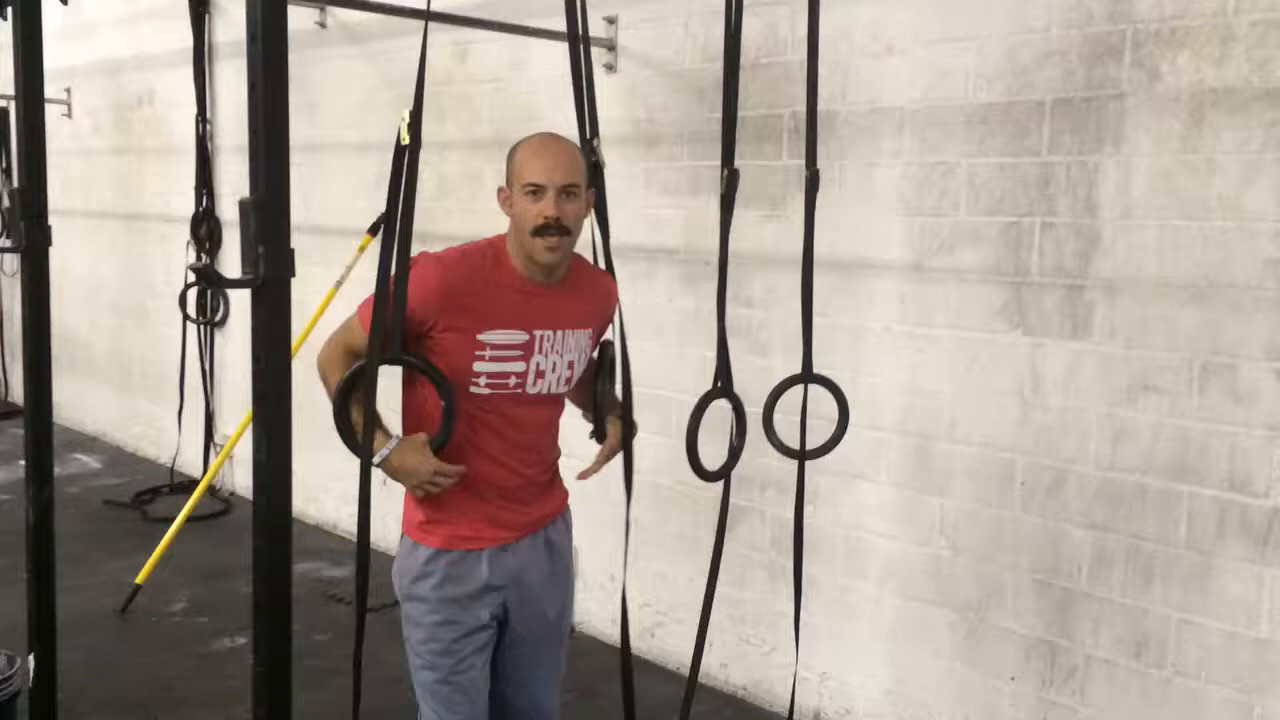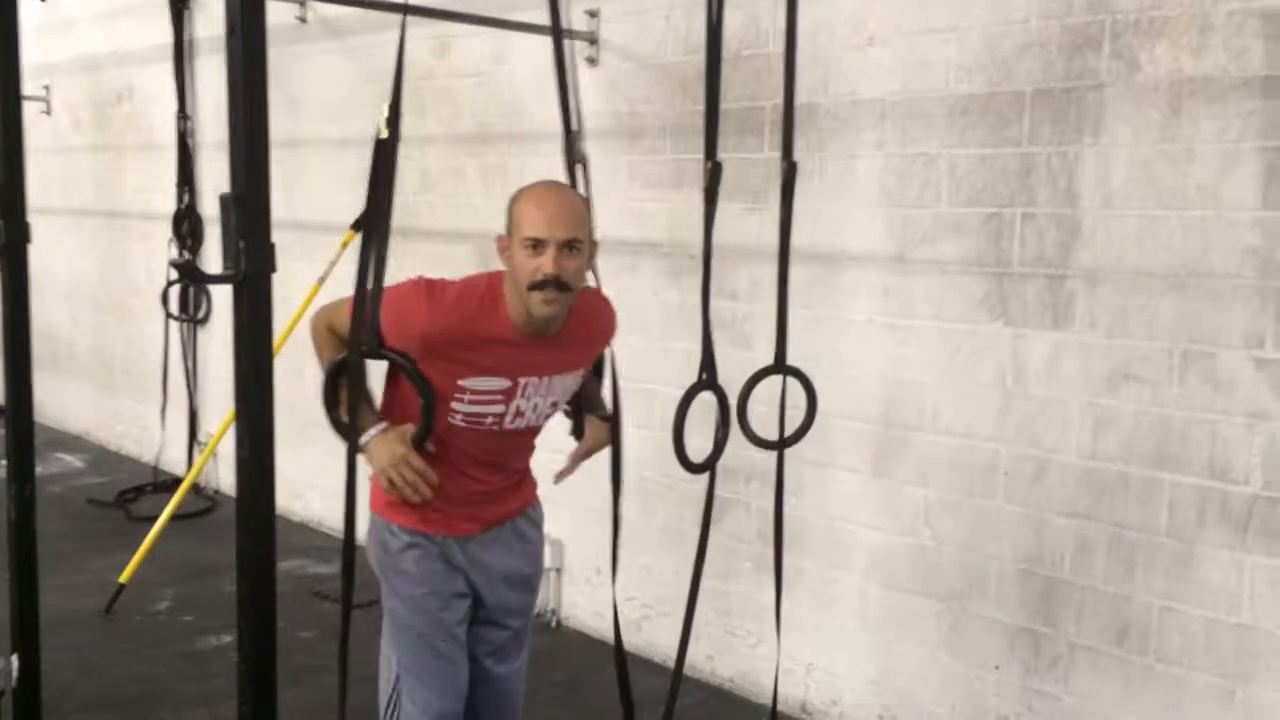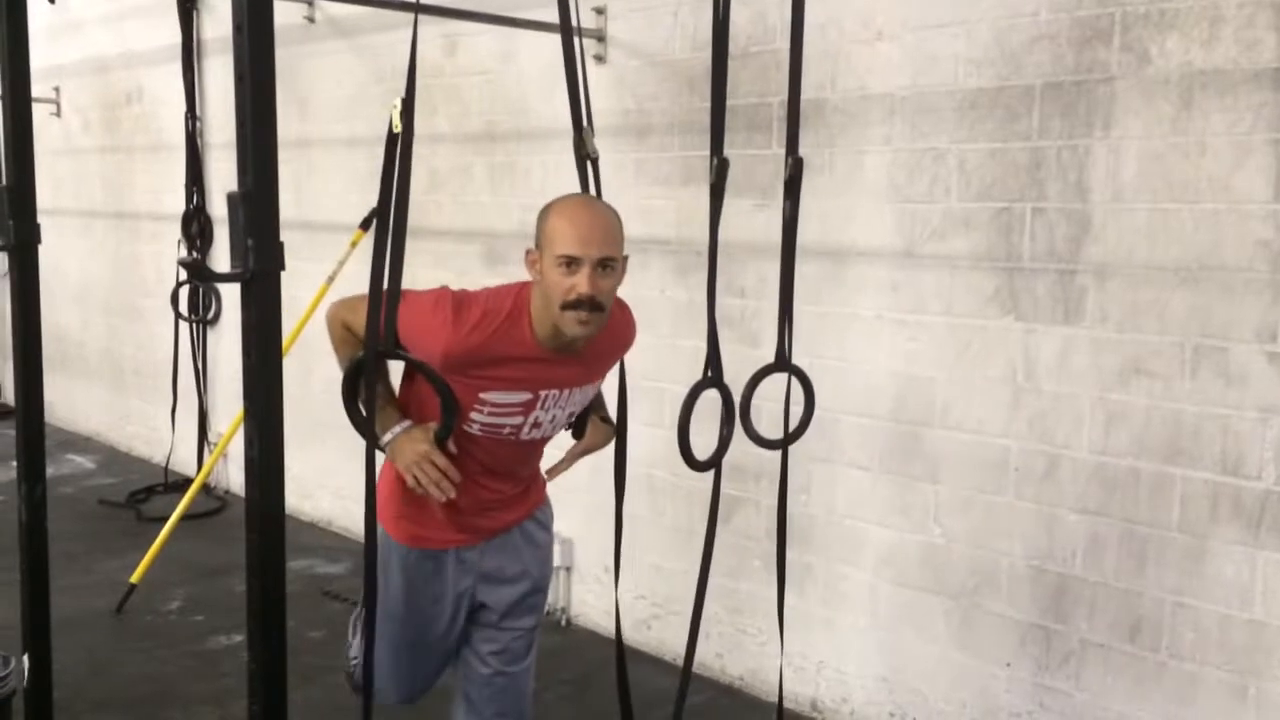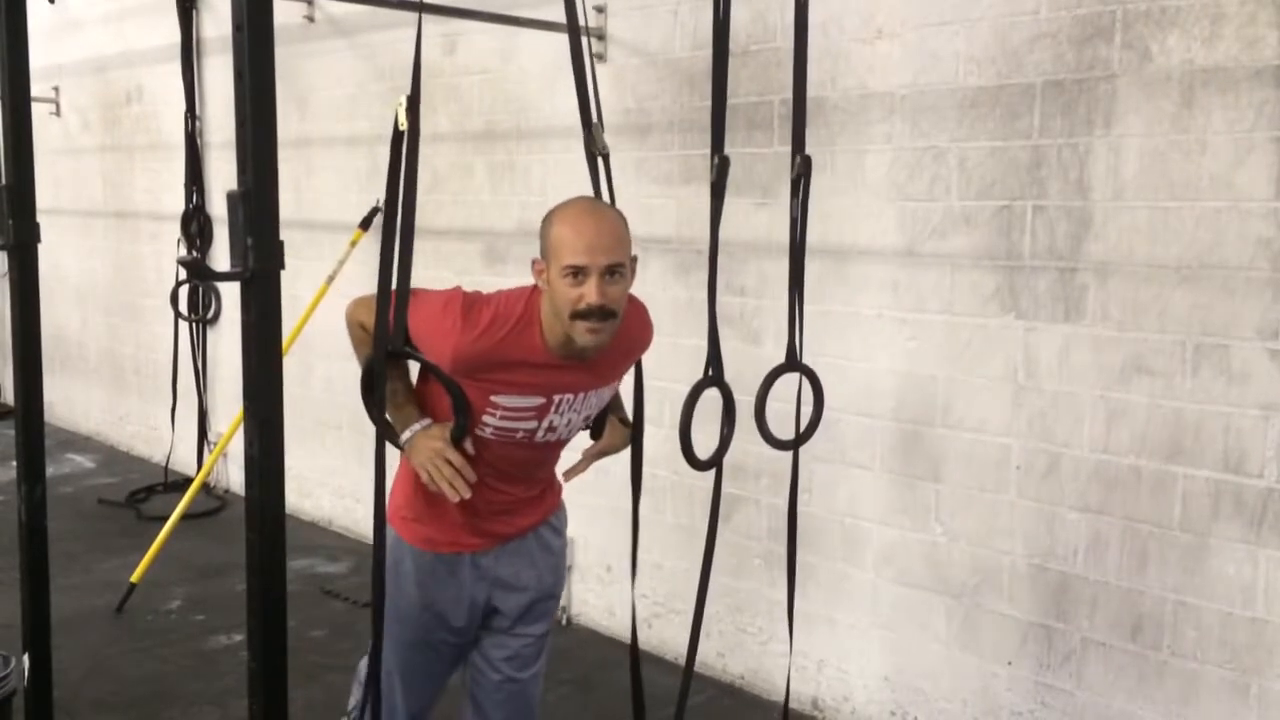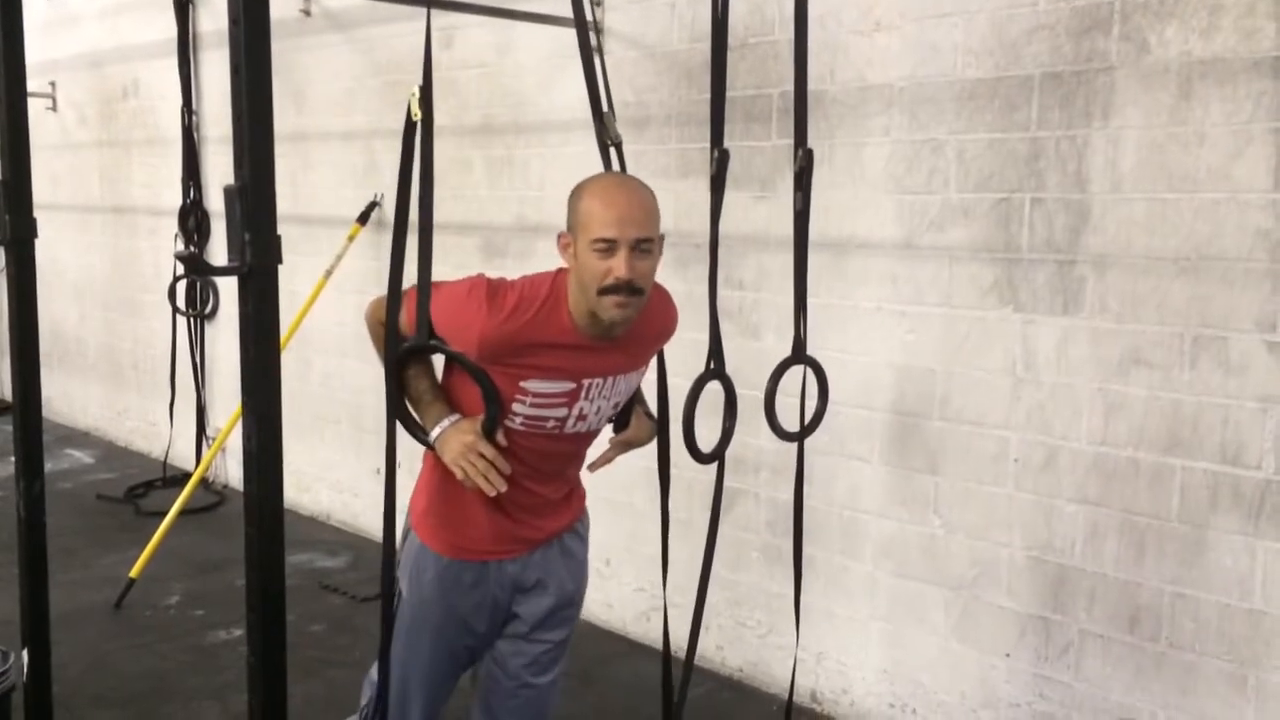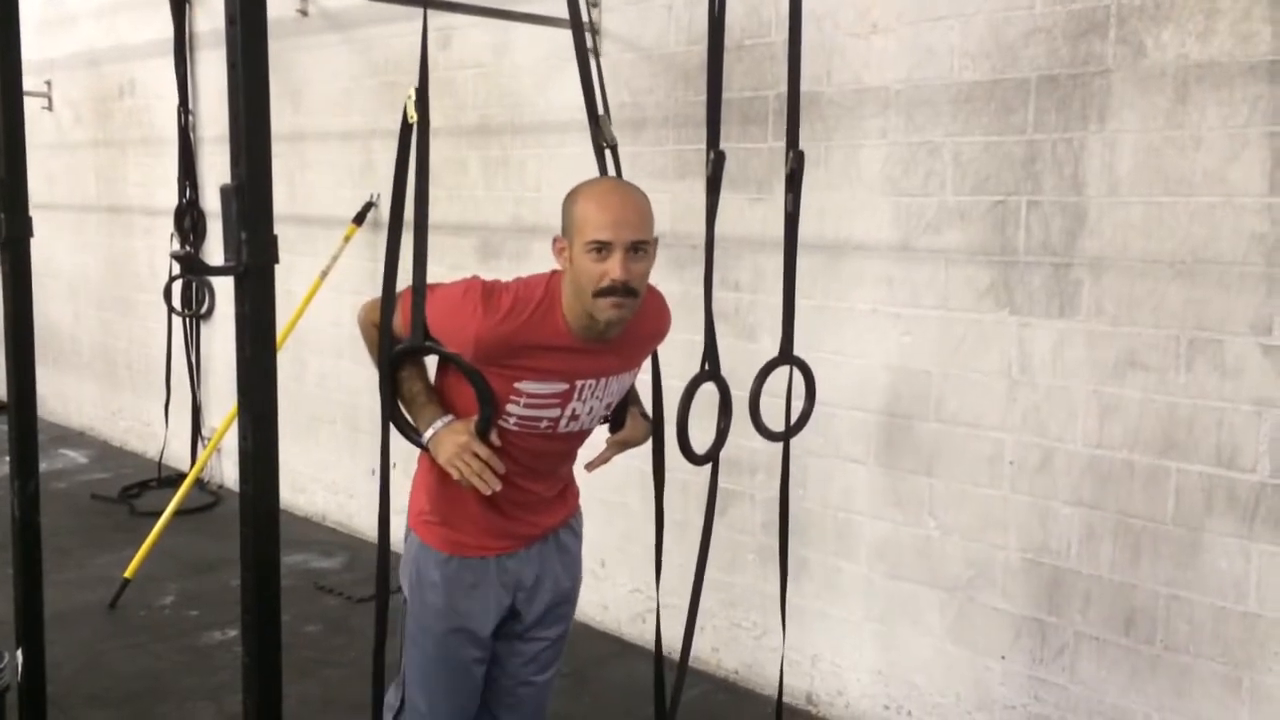
dt=0.5s
person 1, frame 1
left shoulder: (598, 292)
right shoulder: (441, 279)
right elbow: (337, 357)
left wrist: (610, 413)
right wrist: (385, 449)
left hip: (543, 536)
right hip: (449, 547)
person 1, frame 2
left shoulder: (596, 320)
right shoulder: (435, 312)
right elbow: (328, 326)
left wrist: (597, 414)
right wrist: (371, 432)
left hip: (509, 526)
right hip: (419, 529)
person 1, frame 3
left shoulder: (616, 328)
right shoulder: (462, 326)
right elbow: (344, 318)
left wrist: (599, 416)
right wrist: (393, 429)
left hip: (517, 531)
right hip: (425, 531)
right knee: (398, 677)
right ankle: (376, 635)
person 1, frame 4
left shoulder: (633, 329)
right shoulder: (472, 328)
right elbow: (362, 316)
left wrist: (616, 417)
right wrist: (411, 425)
left hip: (532, 535)
right hip: (436, 536)
person 1, frame 5
left shoulder: (657, 316)
right shoulder: (498, 314)
right elbow: (383, 316)
left wrist: (639, 411)
right wrist: (440, 422)
left hip: (556, 541)
right hip: (458, 541)
person 1, frame 6
left shoulder: (650, 317)
right shoulder: (491, 315)
right elbow: (375, 318)
left wrist: (634, 410)
right wrist: (433, 423)
left hip: (552, 538)
right hip: (458, 543)
